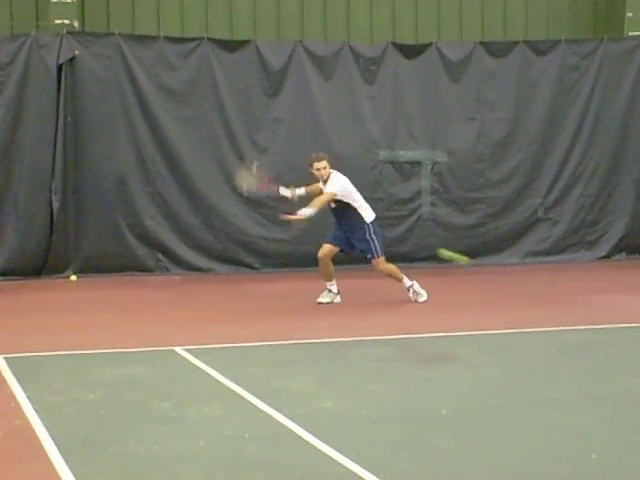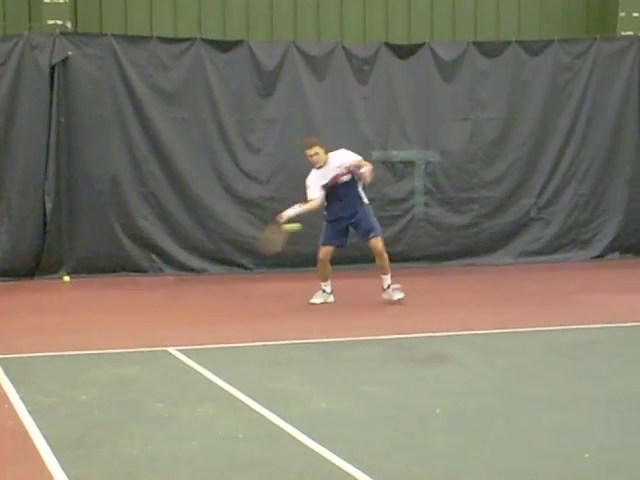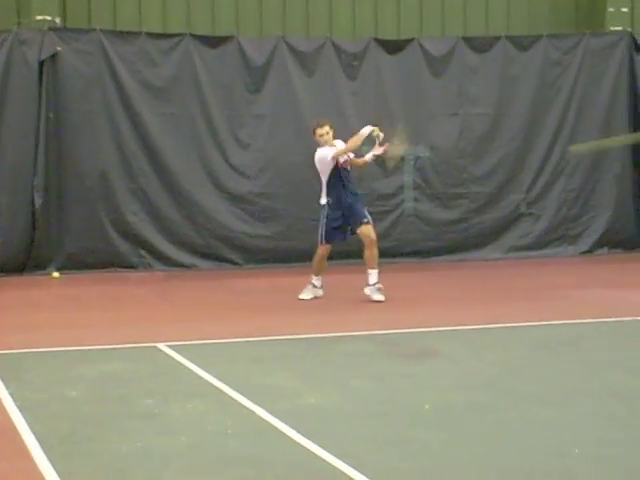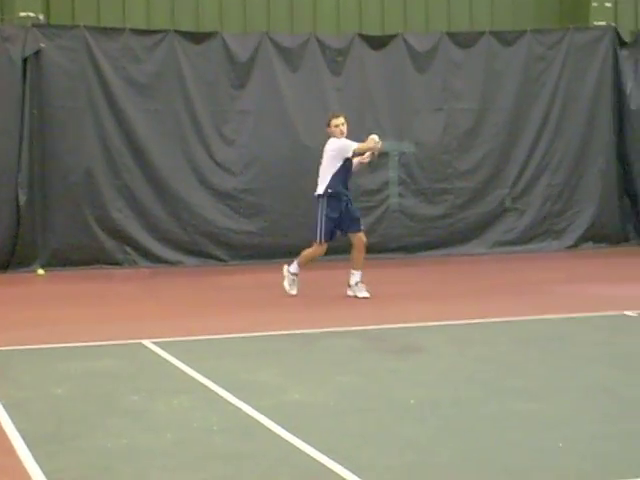
dt=0.2s
person 1, frame 1
left shoulder: (338, 181)
right shoulder: (326, 179)
left elbow: (324, 198)
right elbow: (320, 187)
left wrist: (305, 213)
right wrist: (298, 192)
left hip: (363, 224)
right hip: (344, 225)
left knee: (381, 266)
right knee: (323, 255)
left ankle: (411, 286)
right ankle: (333, 291)
person 1, frame 2
left shoulder: (341, 155)
right shoulder: (312, 178)
left elbow: (365, 165)
right elbow: (315, 204)
left wrist: (366, 171)
right wrist: (294, 210)
left hip: (358, 208)
right hip: (335, 216)
left knee: (378, 248)
right knee: (323, 256)
left ankle: (388, 286)
right ankle: (326, 291)
person 1, frame 3
left shoulder: (339, 145)
right shoulder: (322, 154)
left elbow: (356, 163)
right elbow: (348, 148)
left wrist: (372, 154)
right wrist: (367, 131)
left hip: (352, 200)
right hip: (333, 206)
left knee: (370, 238)
right knee: (322, 251)
left ankle: (372, 285)
right ankle: (315, 285)
person 1, frame 4
left shoulder: (341, 145)
right shoulder: (336, 144)
right elbow: (370, 146)
left wrist: (360, 160)
right wrist: (374, 141)
left hip: (344, 199)
right hip: (329, 199)
left knee: (360, 241)
right knee: (320, 248)
left ankle: (355, 284)
right ankle: (292, 270)
